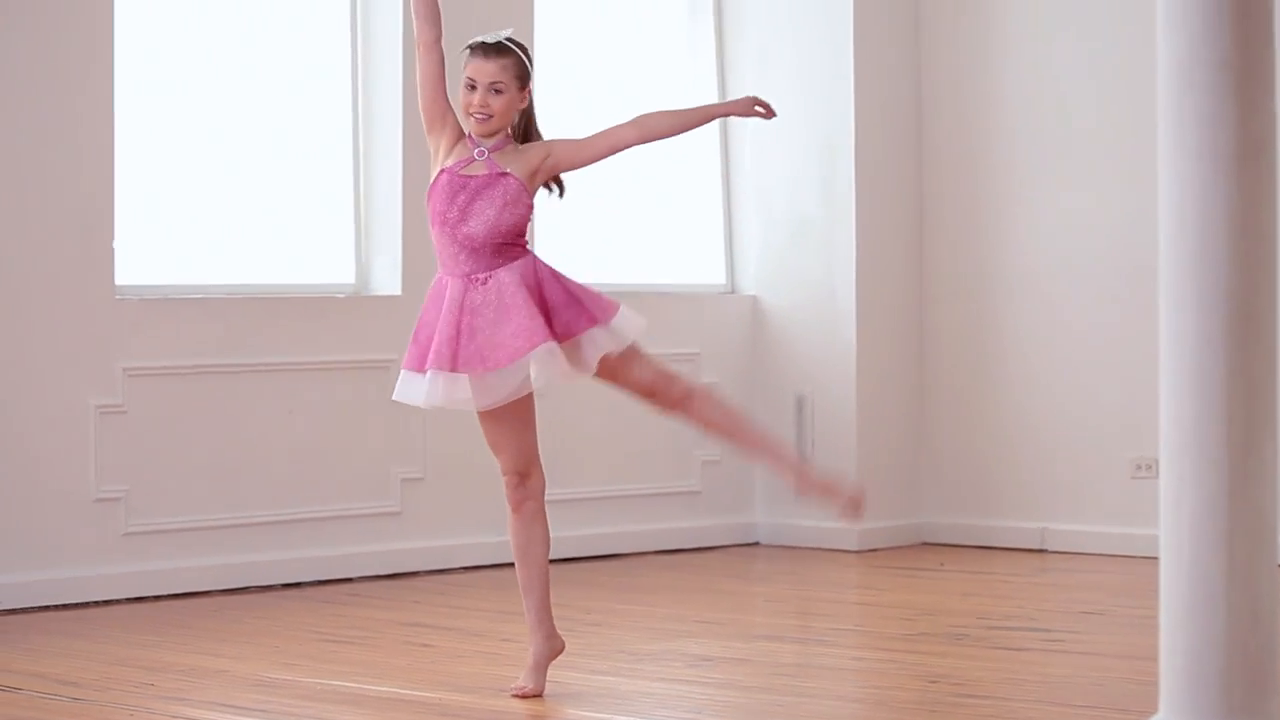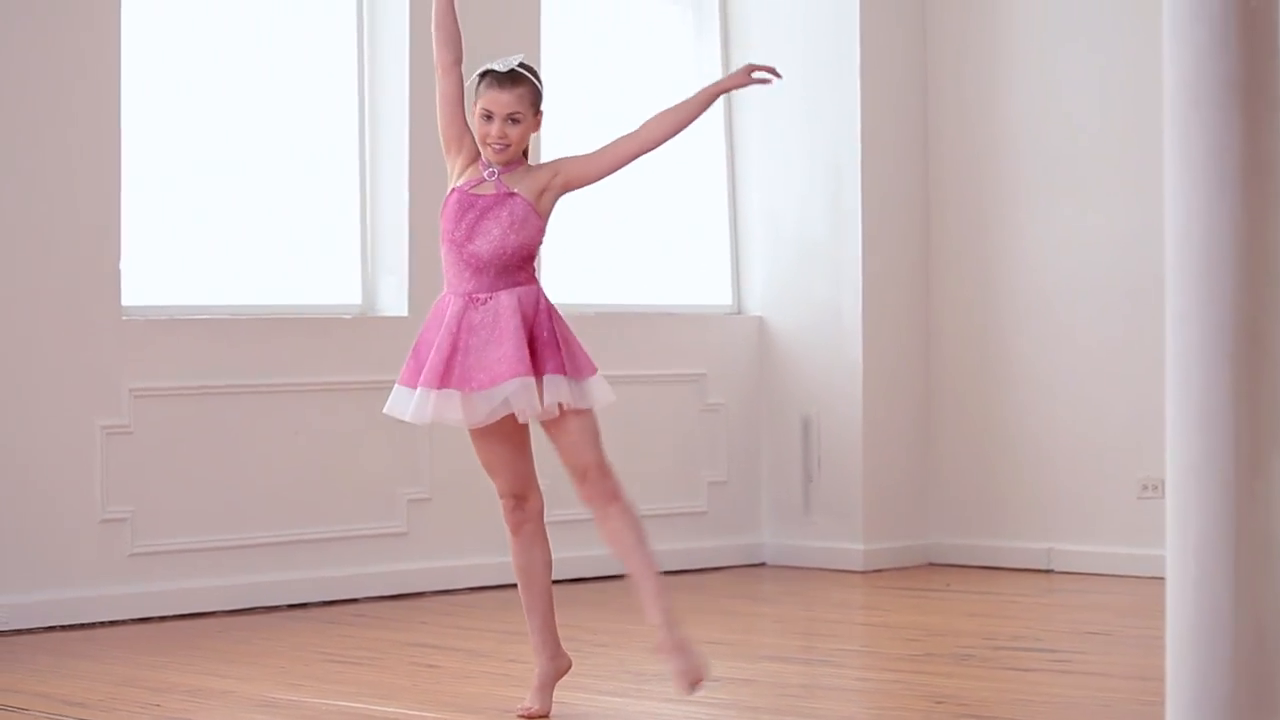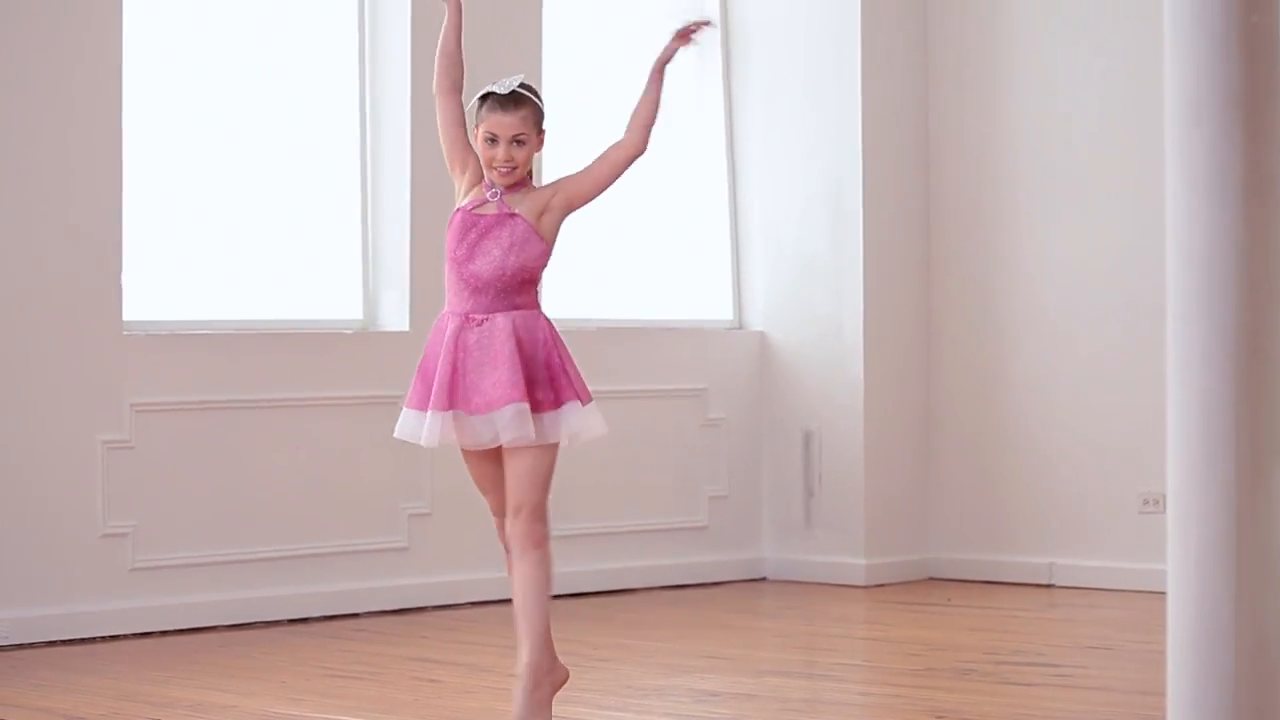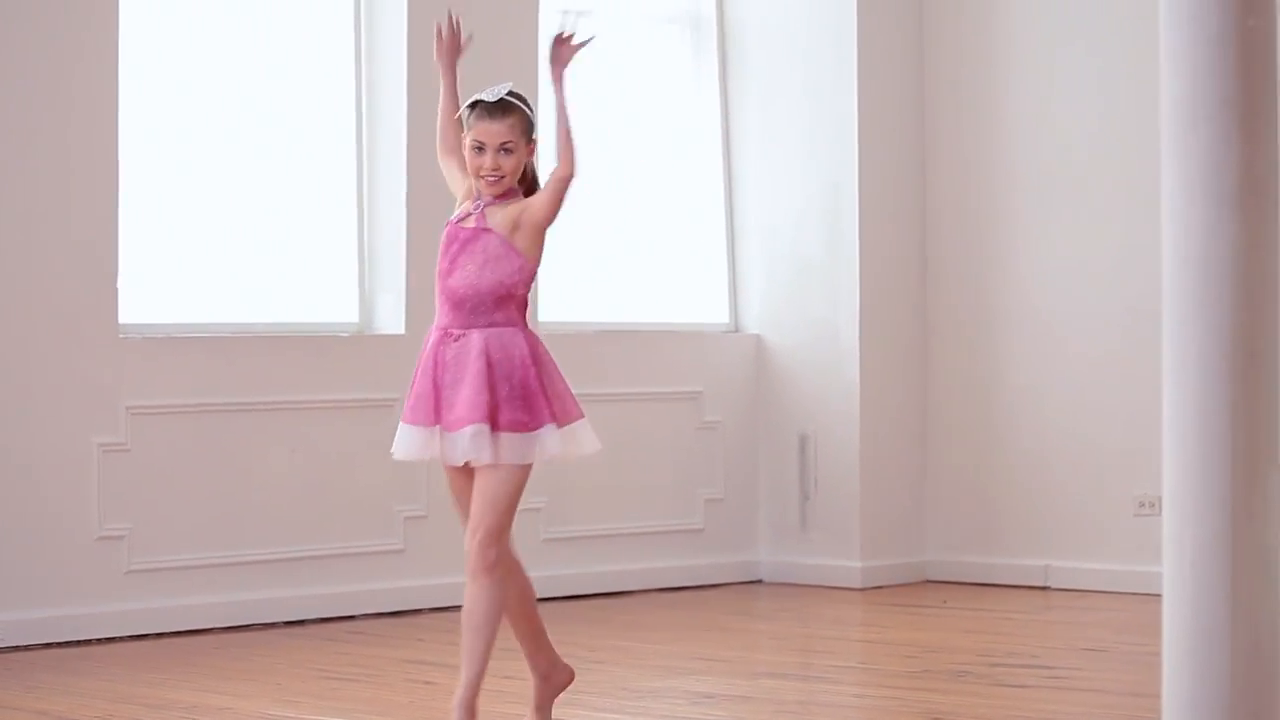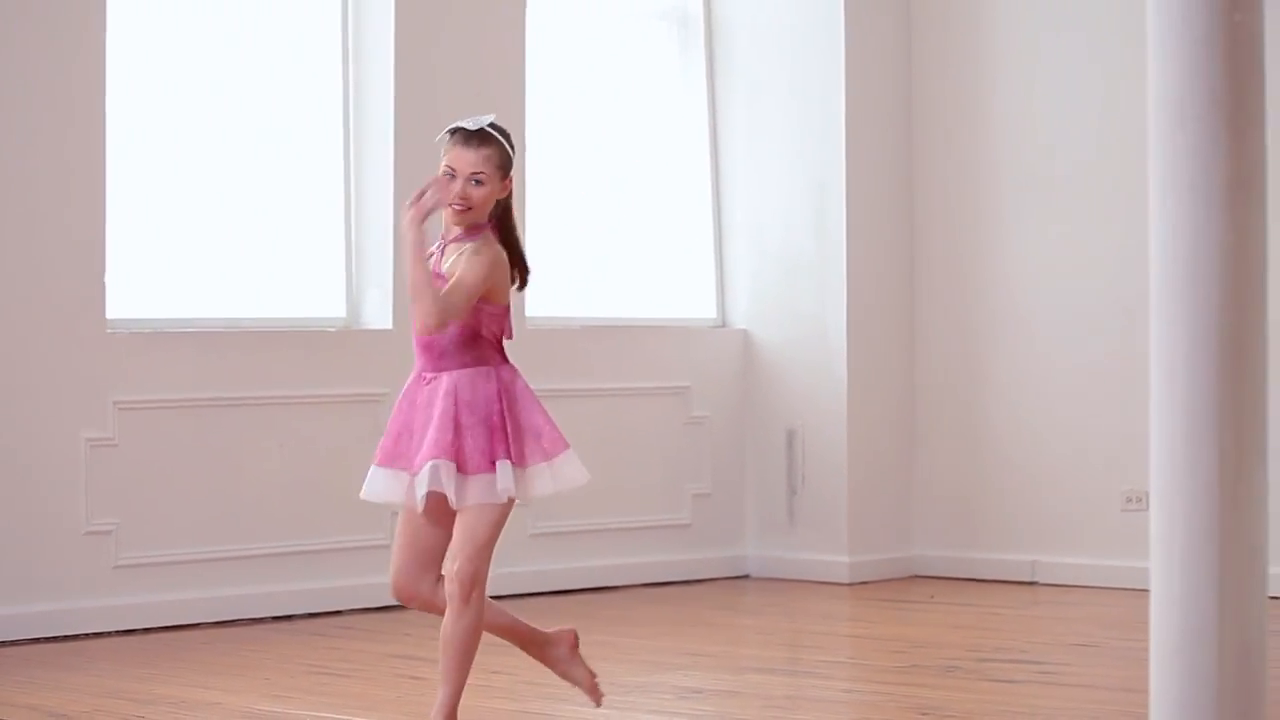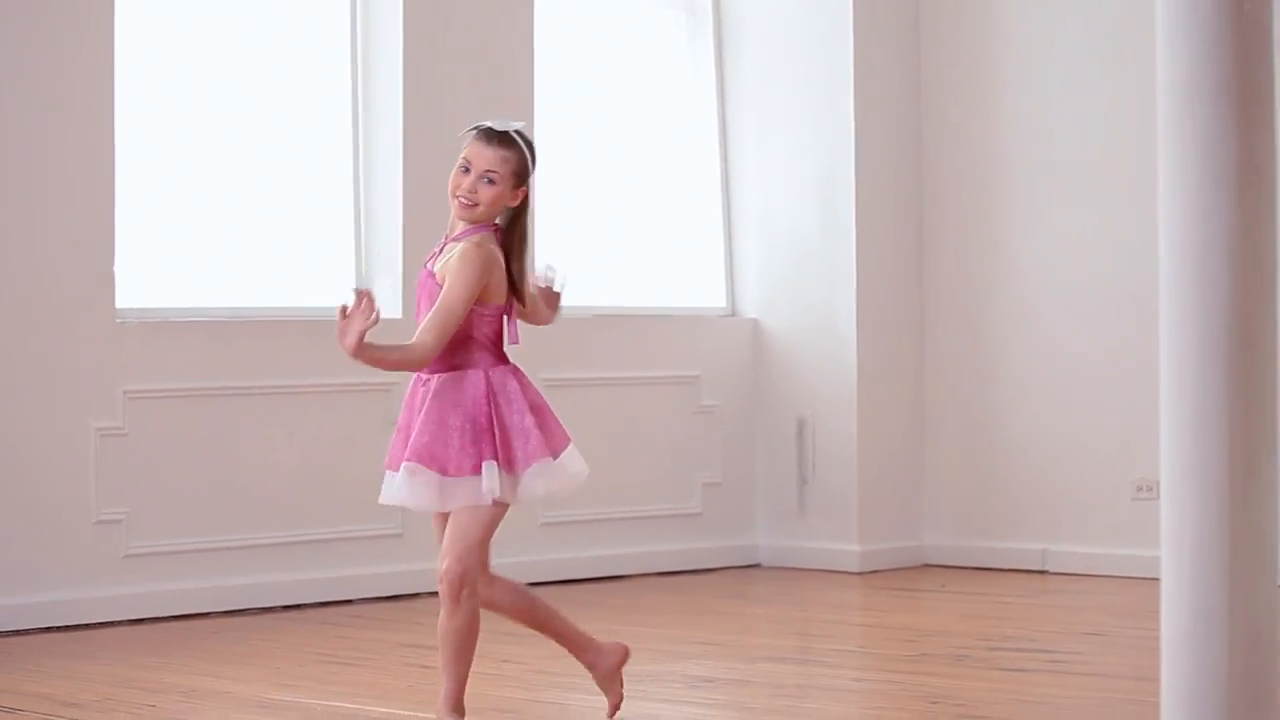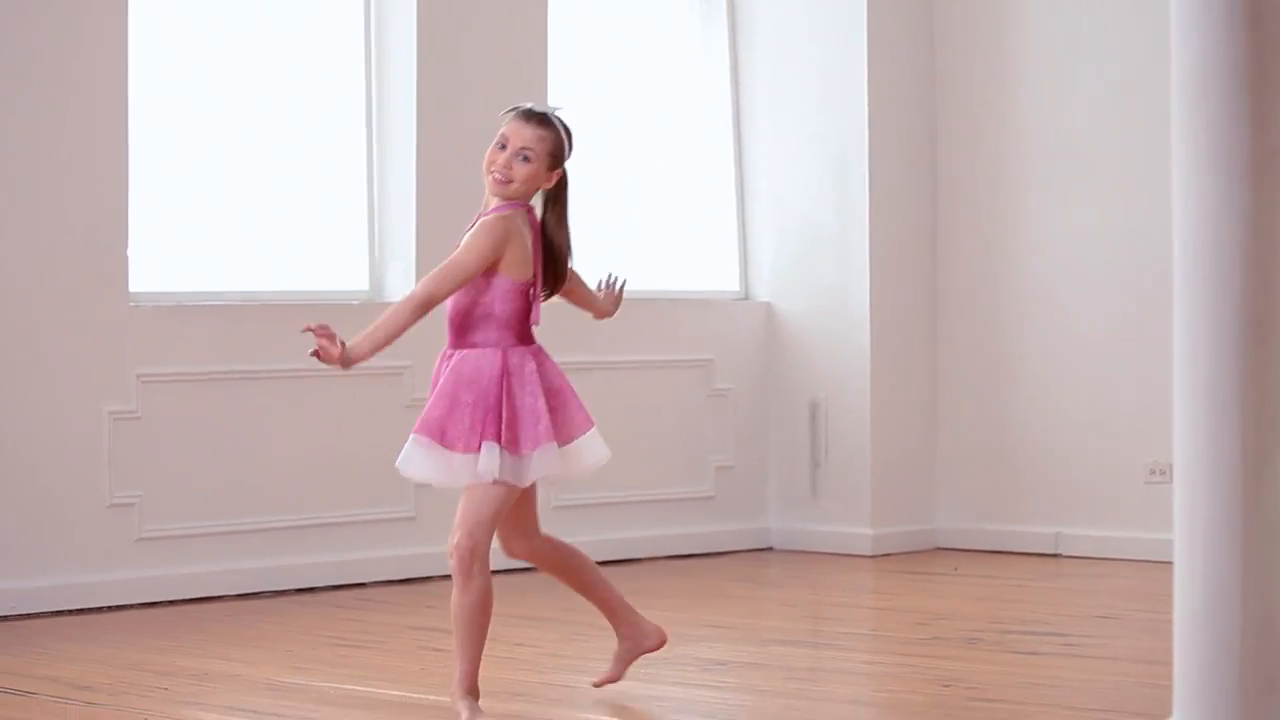
dt=0.2s
person 1, frame 1
left shoulder: (534, 158)
right shoulder: (445, 143)
left elbow: (631, 130)
left wrist: (719, 107)
left hip: (533, 302)
right hip: (470, 319)
left knee: (669, 389)
right knee: (520, 480)
left ankle: (799, 471)
right ankle: (541, 635)
person 1, frame 2
left shoulder: (549, 180)
right shoulder: (463, 164)
left elbow: (643, 138)
right elbow: (448, 67)
left wrist: (721, 85)
left hip: (530, 331)
right hip: (467, 339)
left knee: (595, 480)
right knee: (518, 502)
left ankle: (667, 627)
right ankle: (548, 655)
person 1, frame 3
left shoulder: (551, 201)
right shoulder: (468, 185)
left elbow: (628, 148)
right elbow: (445, 93)
left wrist: (662, 64)
left hip: (525, 358)
right hip: (465, 360)
left knee: (527, 523)
right knee: (510, 522)
person 1, frame 4
left shoulder: (529, 214)
right shoulder: (467, 198)
left elbow: (564, 176)
right elbow: (447, 135)
left wrist: (559, 82)
right wrist: (448, 66)
left hip: (506, 376)
right hip: (452, 375)
left knee: (484, 547)
right knee: (486, 544)
person 1, frame 5
left shoulder: (483, 257)
right shoulder: (450, 245)
left elbow: (430, 320)
left wrist: (412, 229)
left hip: (483, 418)
right hip: (435, 416)
left knee: (463, 578)
right knee: (410, 584)
right ankle: (549, 644)
person 1, frame 6
left shoulder: (474, 254)
right shoulder: (470, 247)
left elbow: (422, 352)
right elbow: (539, 313)
left wrist: (360, 349)
right wrist: (542, 295)
left hip: (480, 416)
right hip: (442, 416)
left knee: (454, 574)
right knee: (468, 577)
right ankle: (593, 651)
person 1, frame 7
left shoulder: (500, 226)
right shoulder: (529, 234)
left elbow: (424, 298)
right elbow: (599, 306)
left wrist: (354, 351)
right wrist: (606, 299)
left hip: (502, 391)
right hip: (476, 392)
left knee: (466, 548)
right knee: (524, 542)
right ankle: (634, 627)
